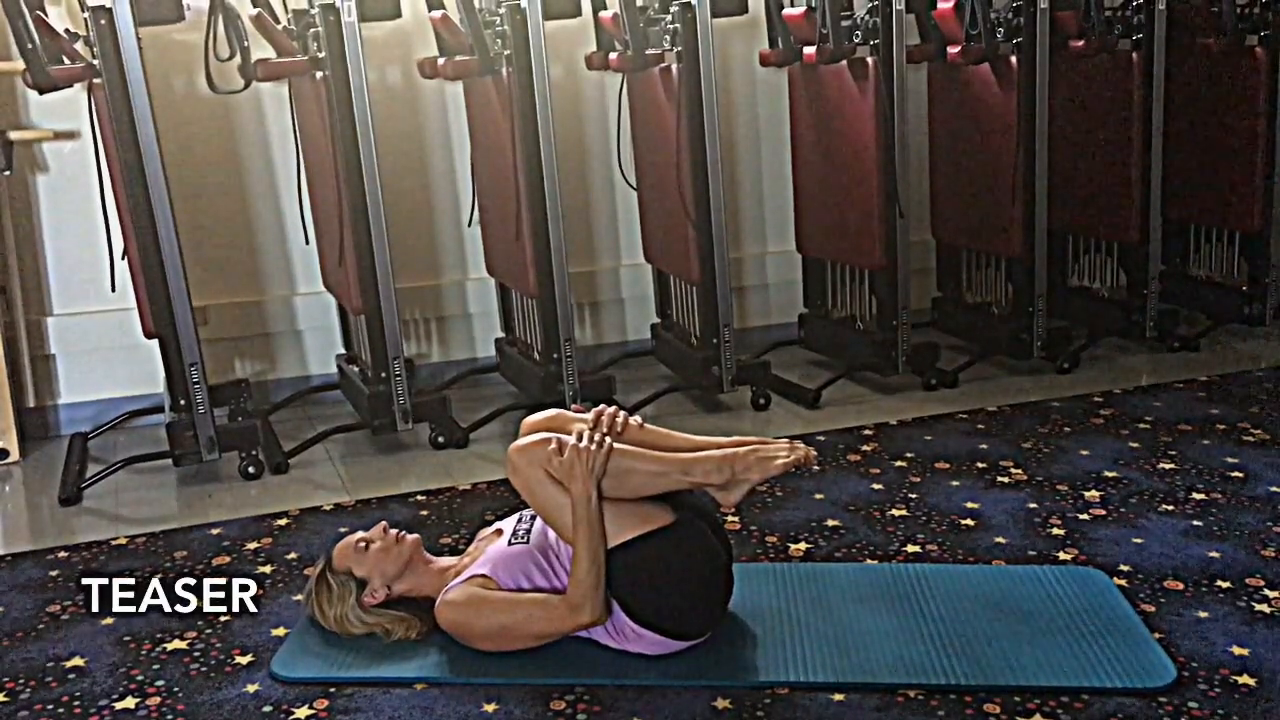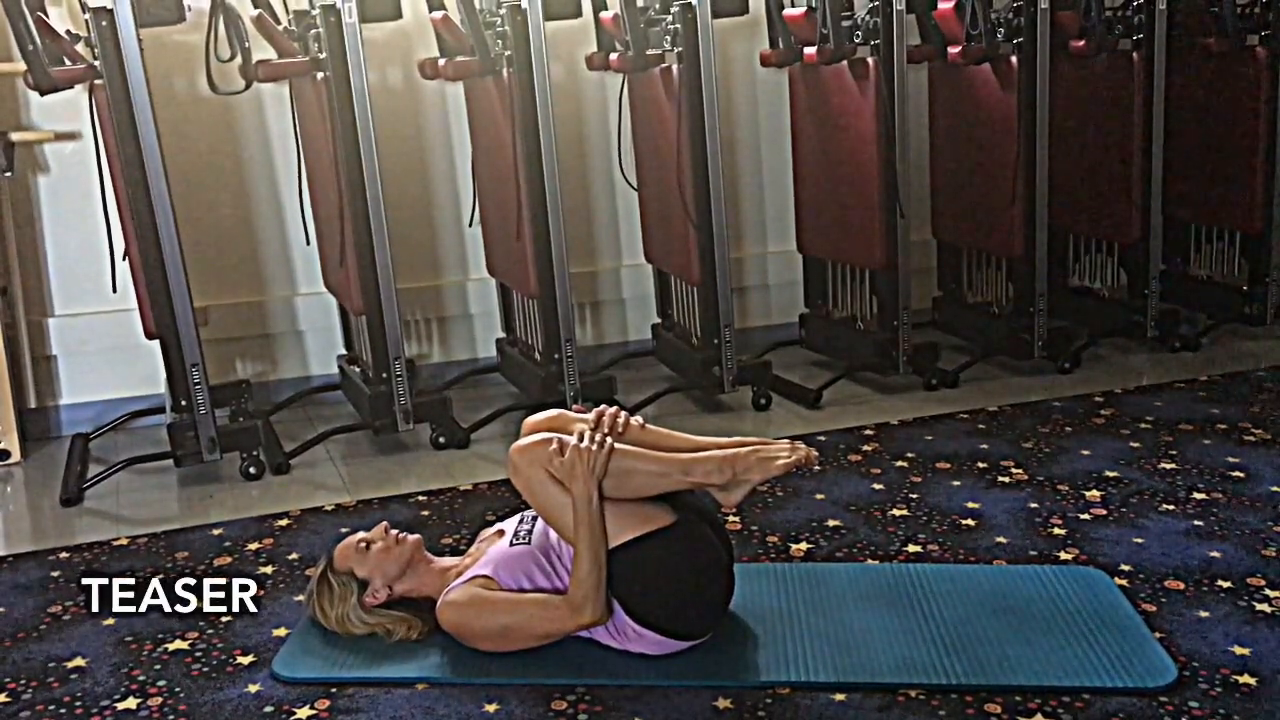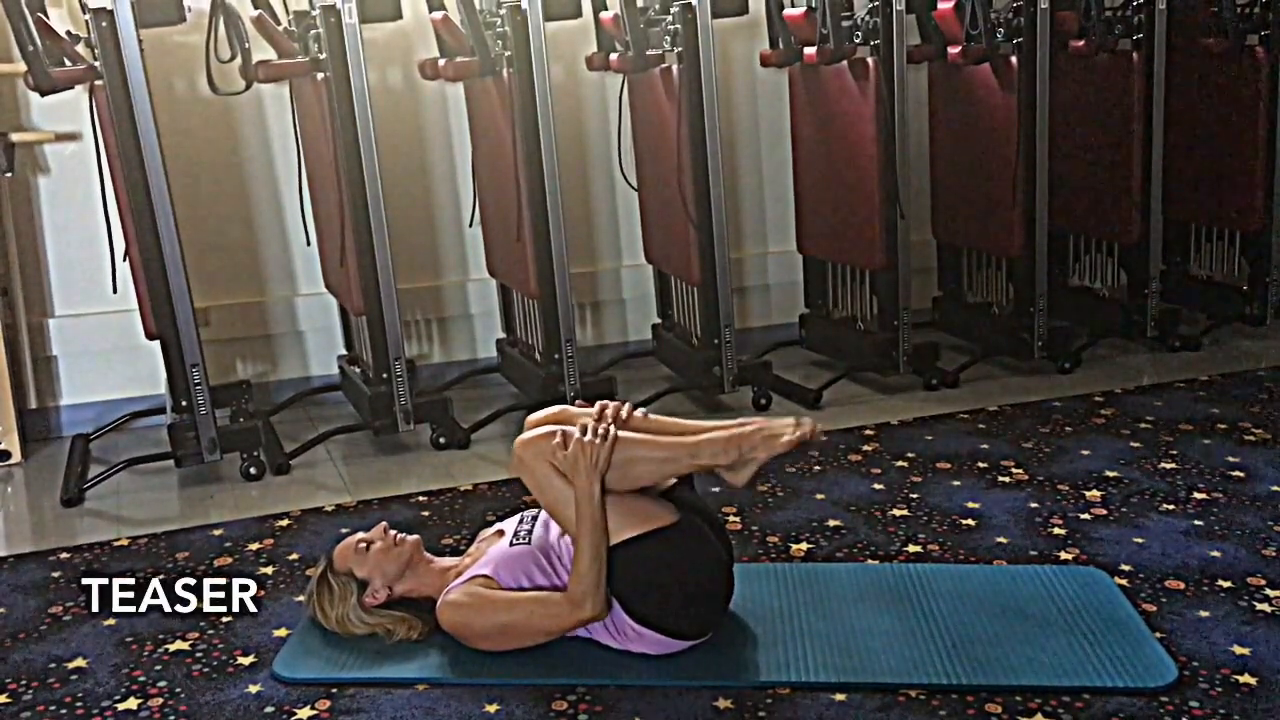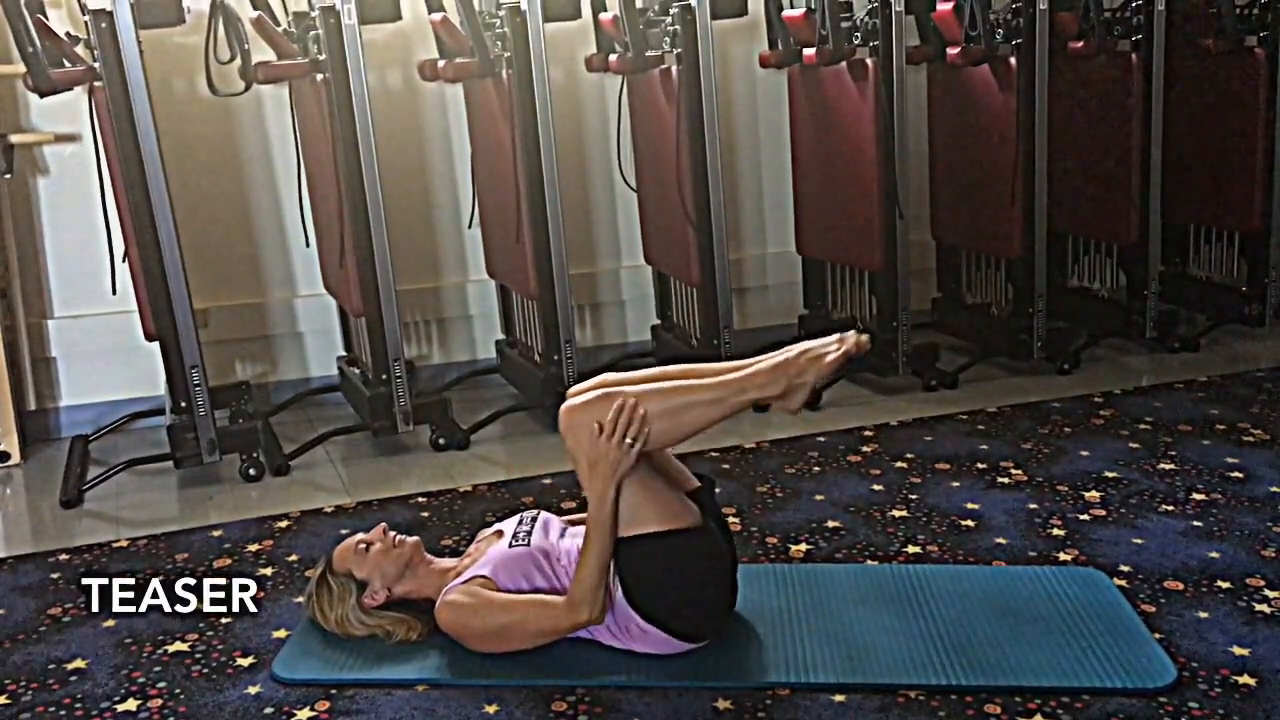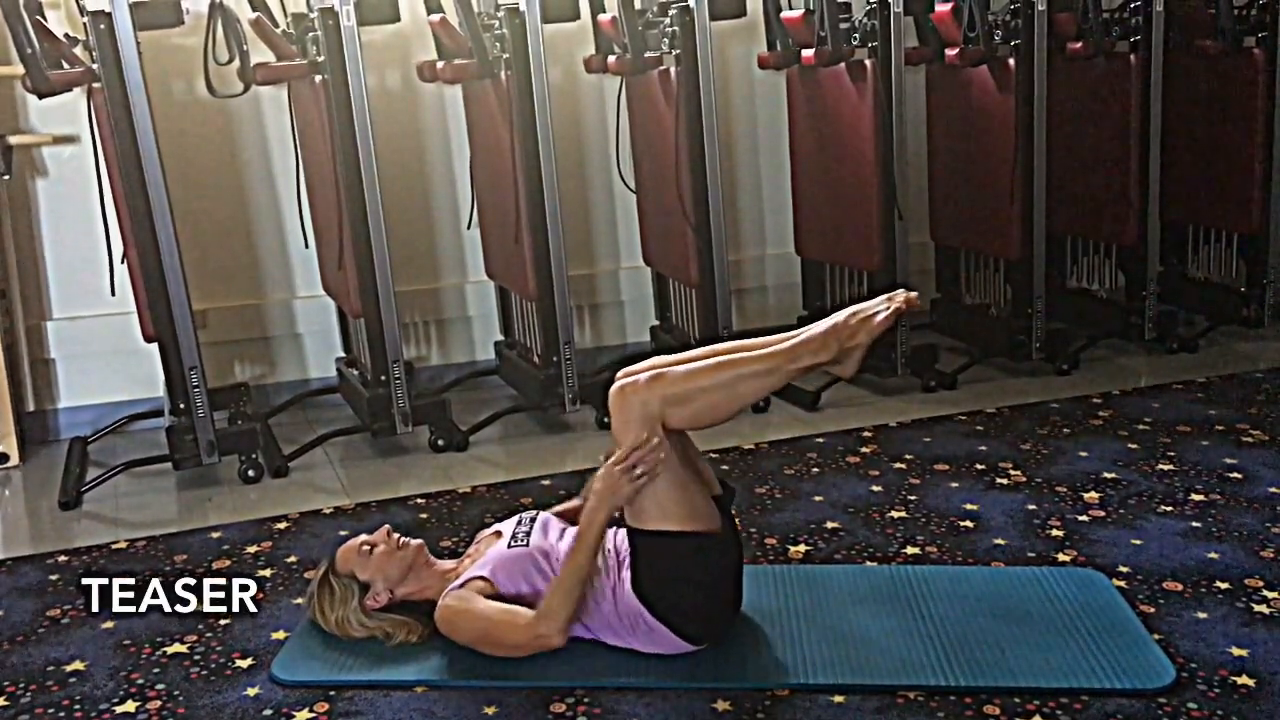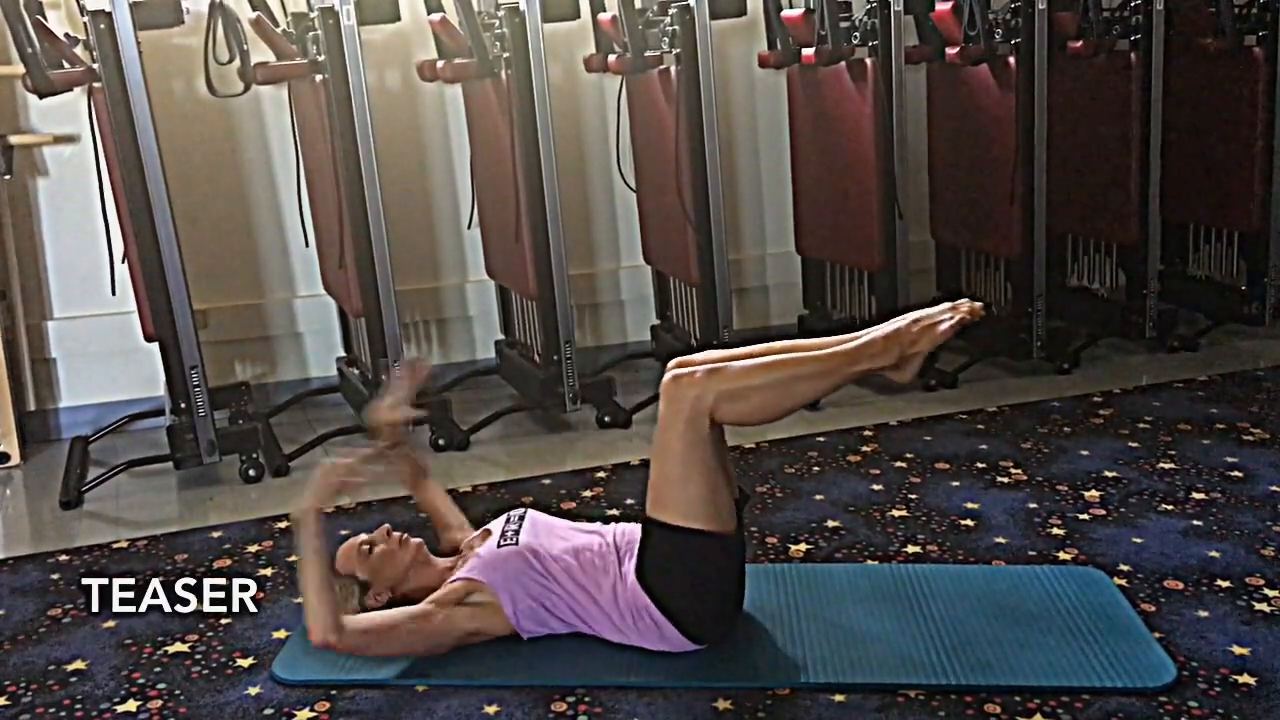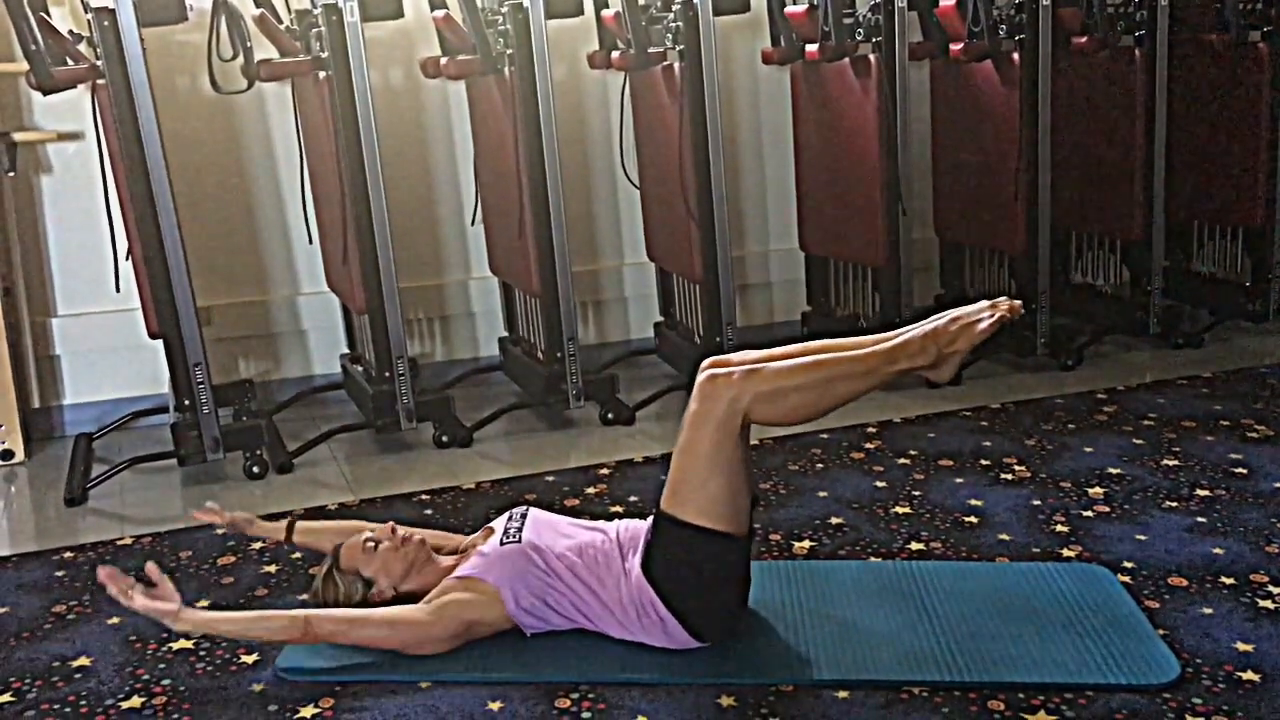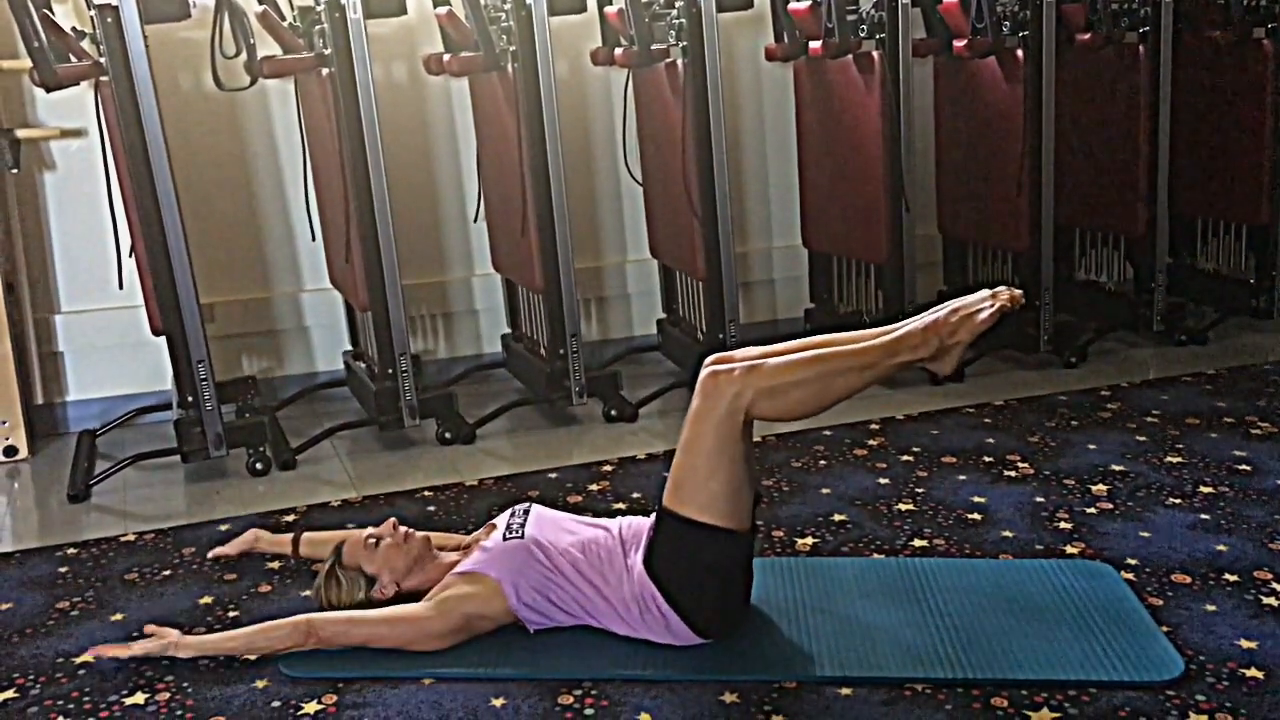
dt=0.4s
person 1, frame 1
left shoulder: (483, 547)
right shoulder: (456, 608)
left elbow: (592, 523)
right elbow: (585, 609)
left wrist: (603, 434)
right wrist: (583, 490)
left hip: (686, 553)
right hip: (669, 596)
left knee: (545, 428)
right knee: (531, 454)
left ankle: (727, 457)
right ankle: (725, 470)
person 1, frame 2
left shoulder: (485, 545)
right shoulder: (457, 610)
left elbow: (592, 521)
right elbow: (586, 611)
left wrist: (606, 437)
right wrist: (584, 489)
left hip: (689, 555)
right hip: (672, 597)
left knee: (546, 427)
right knee: (534, 454)
left ankle: (734, 453)
right ankle: (725, 472)
person 1, frame 3
left shoulder: (485, 546)
right shoulder: (457, 610)
left elbow: (595, 524)
right elbow: (585, 606)
left wrist: (608, 434)
right wrist: (586, 482)
left hip: (687, 555)
right hip: (672, 597)
left knee: (548, 426)
right knee: (538, 447)
left ankle: (734, 439)
right ankle: (731, 450)
person 1, frame 4
left shoulder: (485, 546)
right shoulder: (456, 610)
left elbow: (592, 528)
right elbow: (585, 608)
left wrist: (613, 484)
right wrist: (602, 483)
left hip: (692, 559)
right hip: (678, 600)
left knee: (593, 400)
right knee: (585, 414)
left ankle: (778, 374)
right ankle: (776, 378)
person 1, frame 5
left shoulder: (485, 546)
right shoulder: (458, 612)
left elbow: (564, 515)
right elbow: (553, 625)
left wrist: (604, 489)
right wrist: (600, 508)
left hip: (694, 568)
right hip: (681, 603)
left knee: (640, 391)
right knee: (636, 397)
left ankle: (827, 341)
right ankle: (825, 344)
person 1, frame 6
left shoulder: (479, 555)
right shoulder: (450, 612)
left elbow: (423, 483)
right elbow: (331, 629)
left wrist: (389, 432)
right wrist: (313, 513)
left hip: (687, 572)
right hip: (681, 601)
left knee: (695, 377)
right knee: (686, 387)
left ankle: (891, 346)
right ankle: (886, 347)
person 1, frame 7
left shoulder: (474, 550)
right shoulder: (447, 611)
left elbow: (370, 526)
right elbow: (314, 623)
left wrist: (264, 527)
right wrist: (187, 616)
left hip: (679, 568)
right hip: (685, 597)
left knee: (729, 379)
right knee: (724, 386)
left ankle: (916, 349)
right ankle: (914, 350)
person 1, frame 8
left shoulder: (471, 550)
right shoulder: (448, 608)
left elbow: (366, 539)
right elbow: (316, 629)
left wrist: (278, 541)
right wrist: (188, 645)
left hip: (681, 566)
right hip: (688, 594)
left knee: (731, 375)
right knee: (725, 383)
left ankle: (918, 341)
right ankle: (915, 341)
